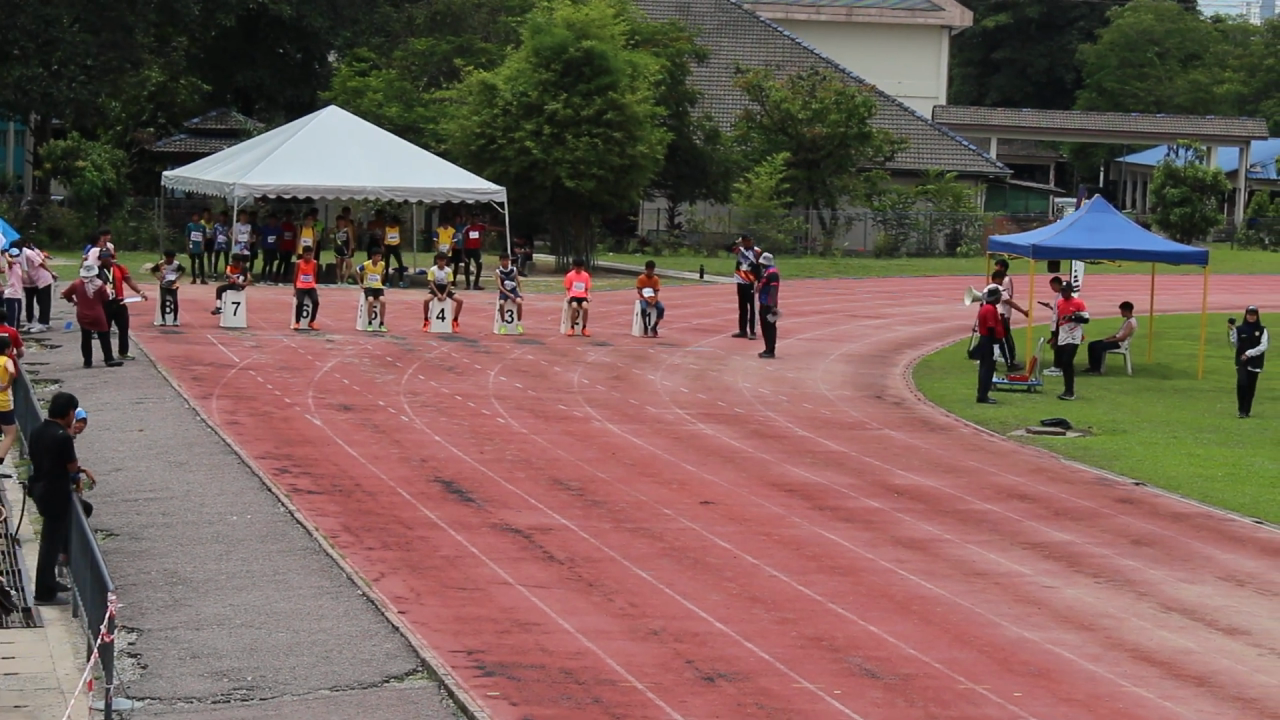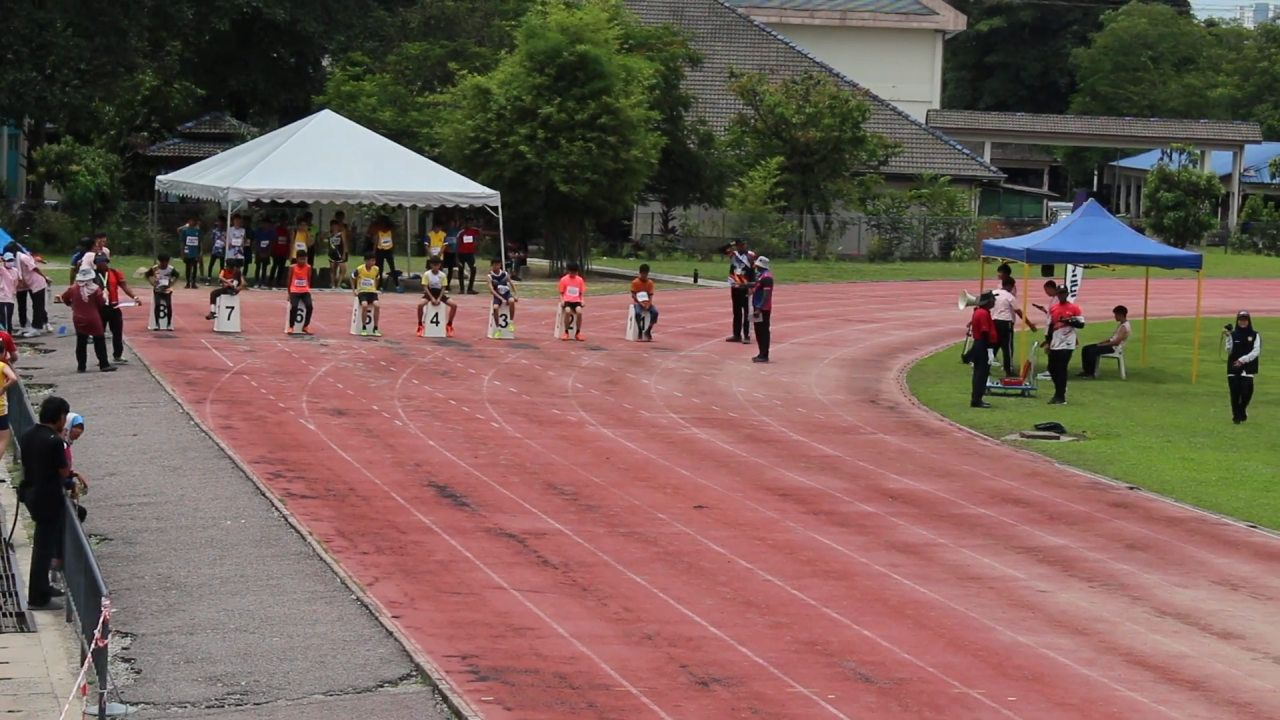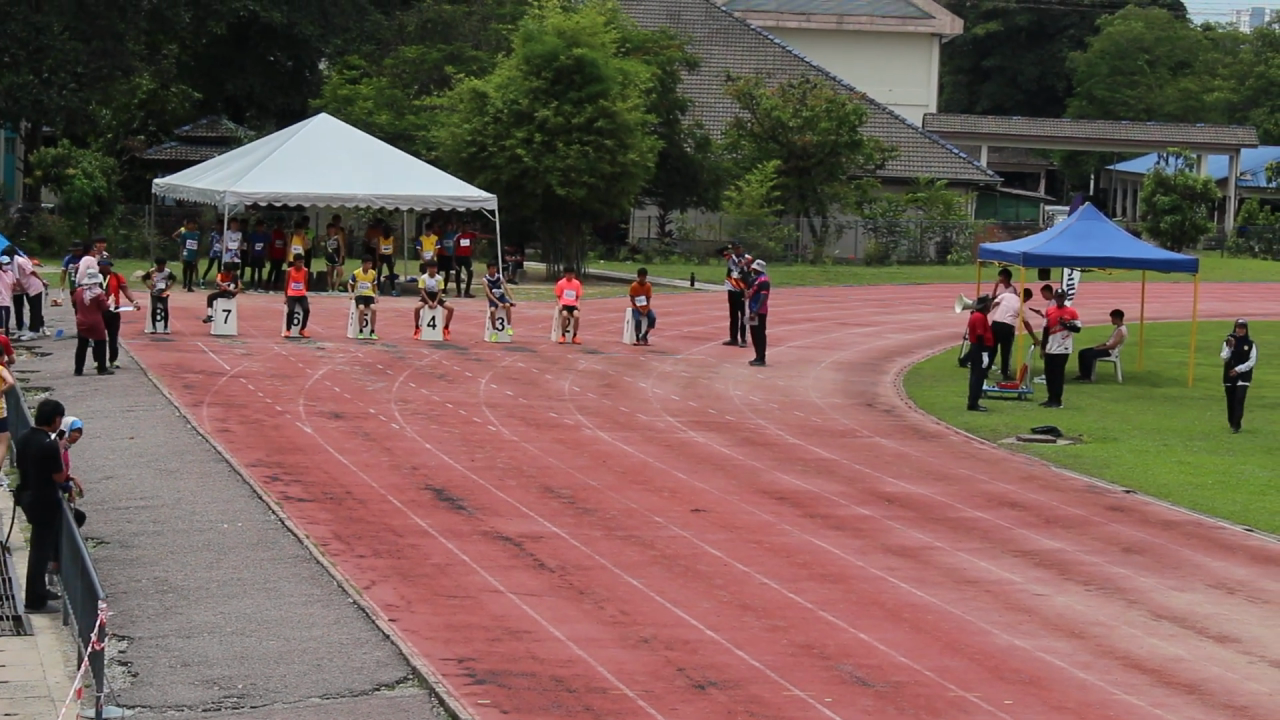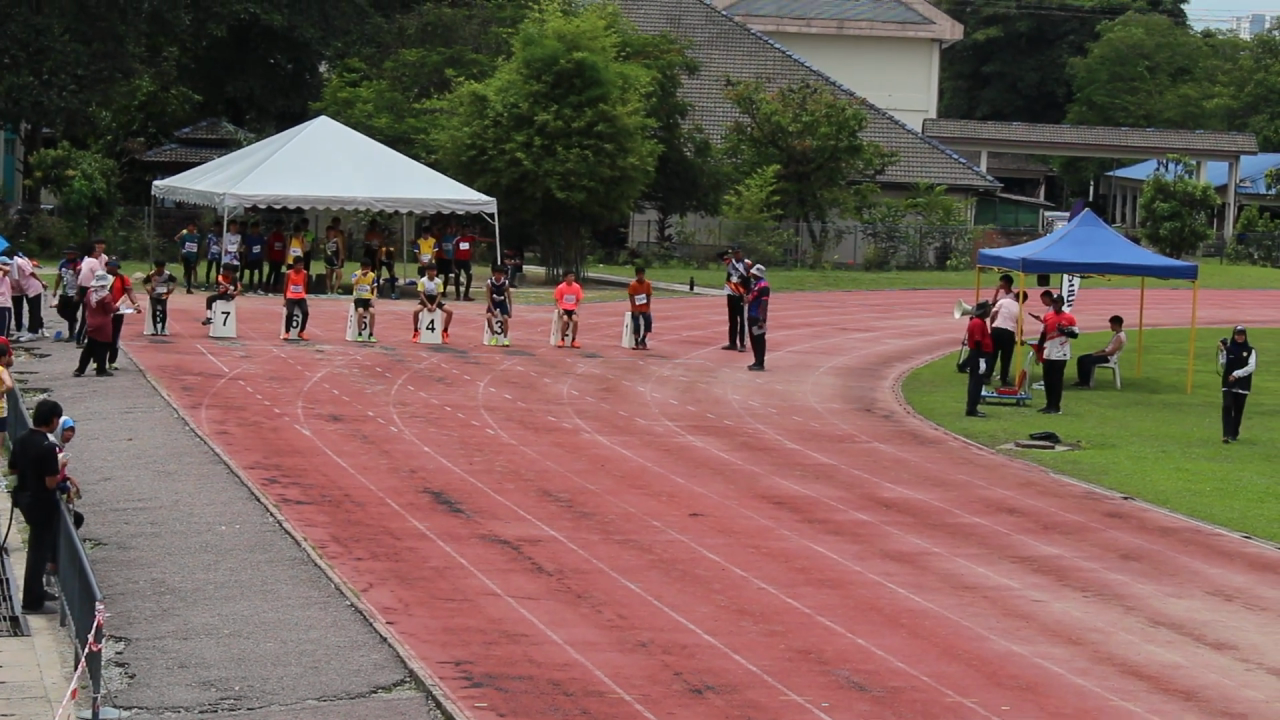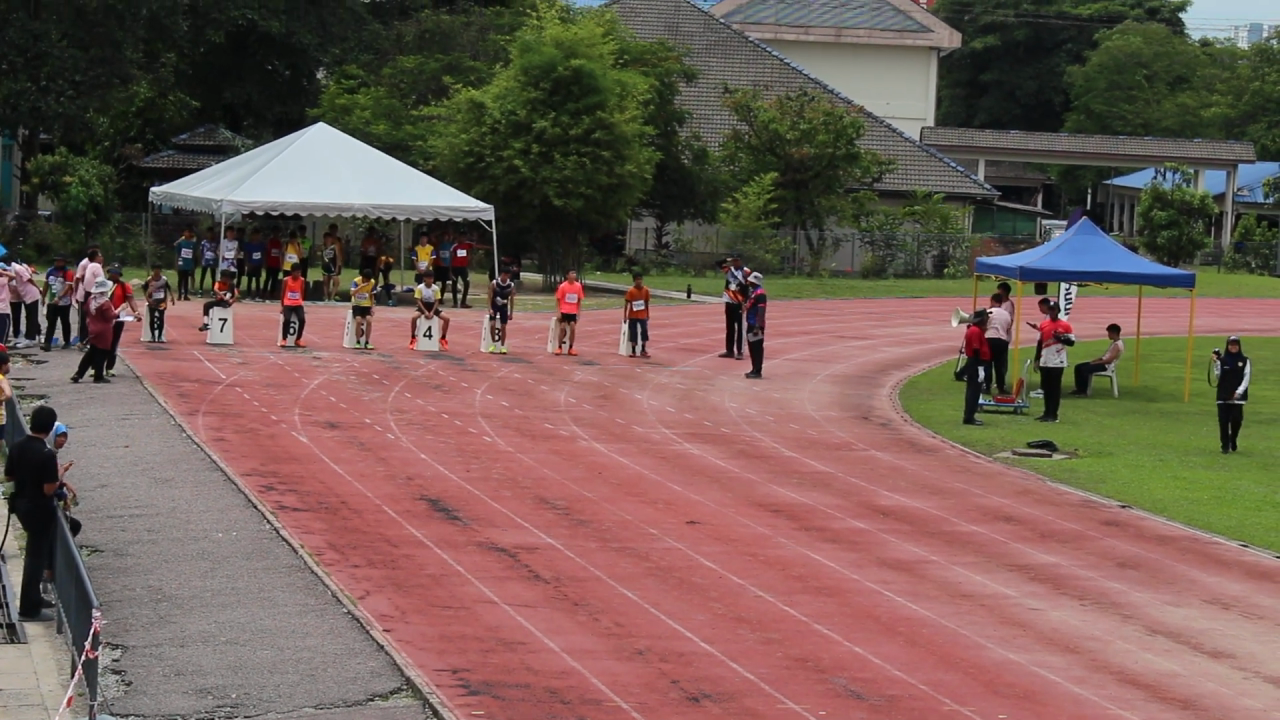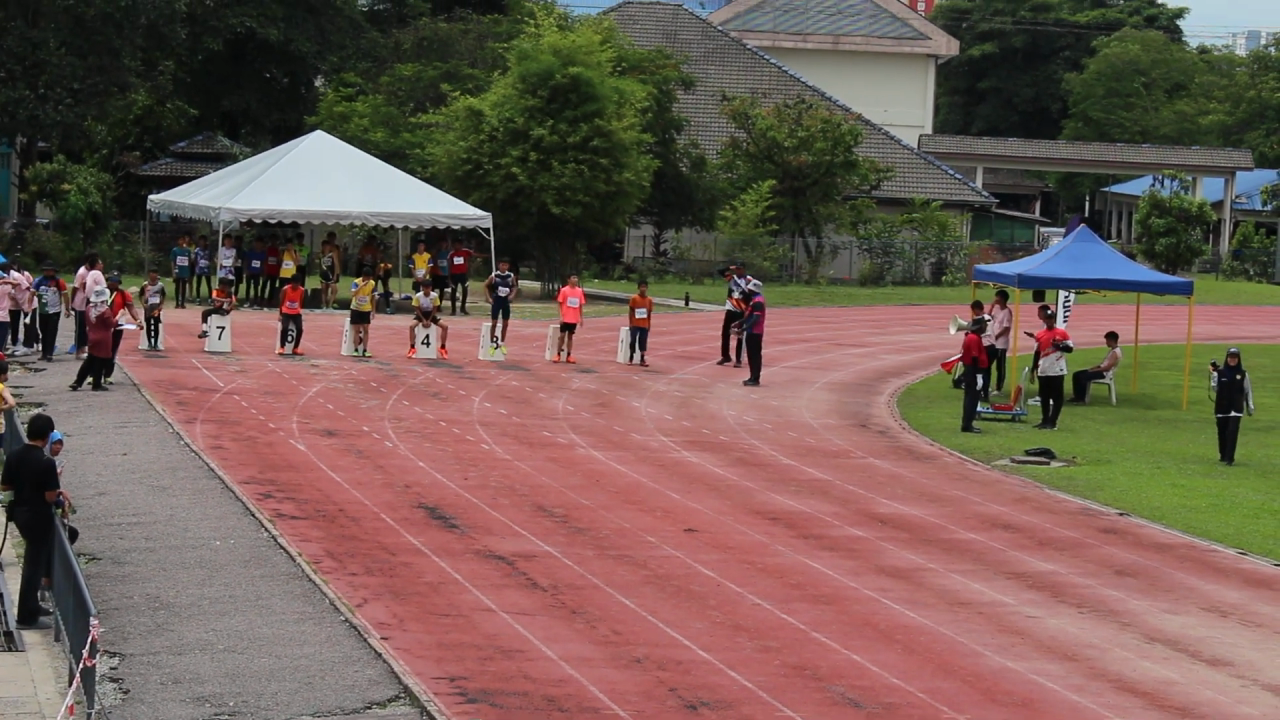
dt=0.4s
person 1, frame 1
left shoulder: (37, 431)
right shoulder: (62, 437)
right elbow: (72, 468)
left hip: (40, 489)
right hip: (55, 494)
left knee: (51, 539)
right knee: (52, 542)
left ankle: (48, 582)
right ankle: (44, 593)
person 1, frame 2
left shoulder: (27, 436)
right shoulder: (53, 441)
right elbow: (64, 472)
right wrist: (61, 442)
left hip: (31, 493)
right hip: (47, 498)
left knee: (44, 543)
right knee: (45, 546)
left ankle: (41, 587)
right ankle: (38, 597)
person 1, frame 3
left shoulder: (23, 439)
right shoulder: (49, 445)
right elbow: (58, 478)
right wrist: (59, 453)
left hip: (28, 497)
right hip: (43, 501)
left knee: (41, 546)
right knee: (41, 549)
left ankle: (38, 590)
right ankle: (35, 601)
person 1, frame 4
left shoulder: (21, 440)
right shoulder: (47, 447)
left elbow: (12, 469)
right elbow: (51, 483)
right wrist: (59, 467)
left hip: (25, 498)
right hip: (41, 503)
left knee: (39, 547)
right knee: (39, 550)
left ankle: (36, 591)
right ankle: (32, 602)
person 1, frame 5
left shoulder: (17, 447)
right shoulder: (47, 454)
left elbow: (9, 476)
right elbow: (49, 490)
right wrist: (58, 476)
left hip: (22, 505)
right hip: (39, 510)
left knee: (35, 553)
right knee: (37, 557)
left ankle: (33, 598)
right ankle: (29, 609)
person 1, frame 6
right shoulder: (46, 462)
right elbow: (51, 497)
right wrist: (57, 488)
left hip: (20, 513)
right hip: (38, 518)
left knee: (33, 561)
right knee: (35, 564)
left ankle: (31, 606)
right ankle: (26, 617)
